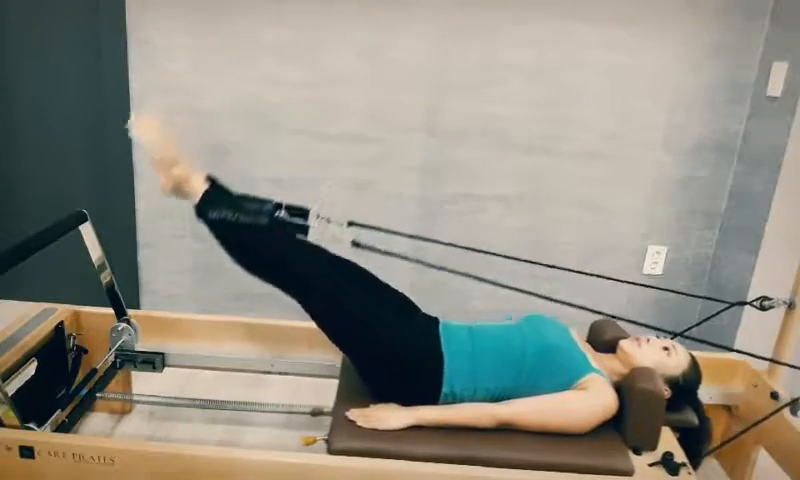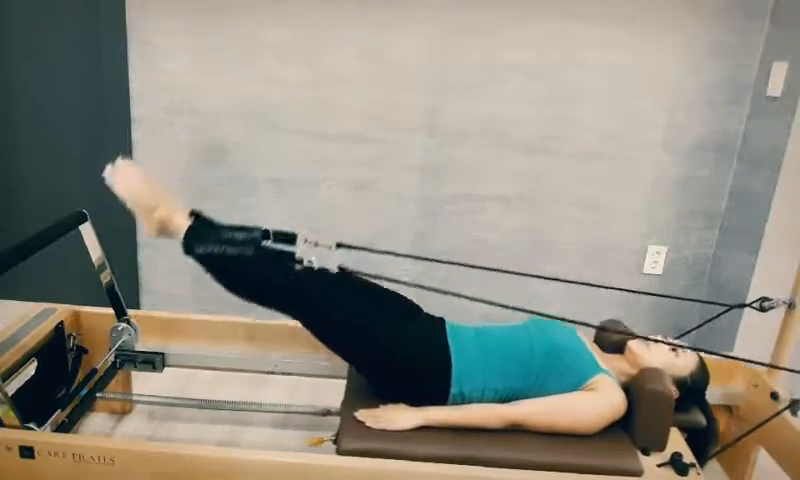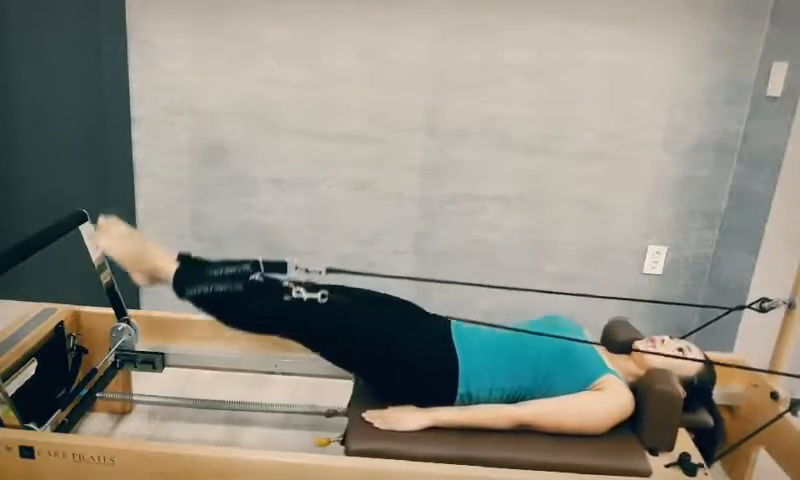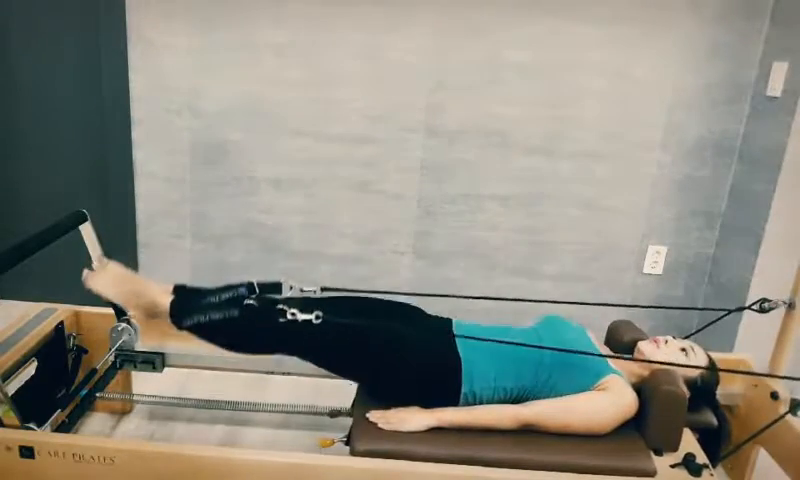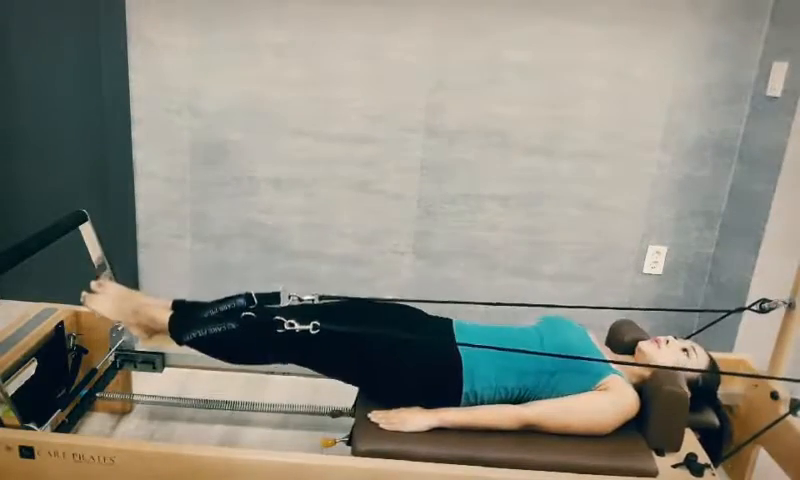
dt=0.2s
person 1, frame 1
left shoulder: (601, 400)
right shoulder: (580, 349)
left elbow: (500, 414)
left wrist: (408, 415)
left hip: (422, 376)
right hip: (431, 337)
left knee: (305, 272)
right knee: (308, 261)
left ankle: (194, 187)
right ankle: (196, 184)
person 1, frame 2
left shoulder: (608, 401)
right shoulder: (588, 350)
left elbow: (509, 414)
left wrist: (417, 416)
left hip: (431, 376)
right hip: (437, 337)
left knee: (303, 290)
right knee: (307, 275)
left ankle: (177, 223)
right ankle: (179, 220)
person 1, frame 3
left shoulder: (616, 401)
right shoulder: (597, 354)
left elbow: (519, 415)
left wrist: (426, 416)
left hip: (440, 378)
right hip: (442, 337)
left knee: (297, 312)
right knee: (302, 296)
left ankle: (166, 267)
right ankle: (168, 264)
person 1, frame 4
left shoulder: (620, 401)
right shoulder: (595, 347)
left elbow: (523, 415)
left wrist: (429, 416)
left hip: (444, 377)
right hip: (443, 337)
left knee: (294, 328)
right knee: (294, 306)
left ankle: (164, 303)
right ankle: (163, 297)
person 1, frame 5
left shoulder: (621, 401)
right shoulder: (596, 349)
left elbow: (523, 414)
left wrist: (430, 416)
left hip: (445, 377)
right hip: (443, 337)
left knee: (292, 337)
right knee: (289, 312)
left ankle: (161, 317)
right ankle: (162, 311)
